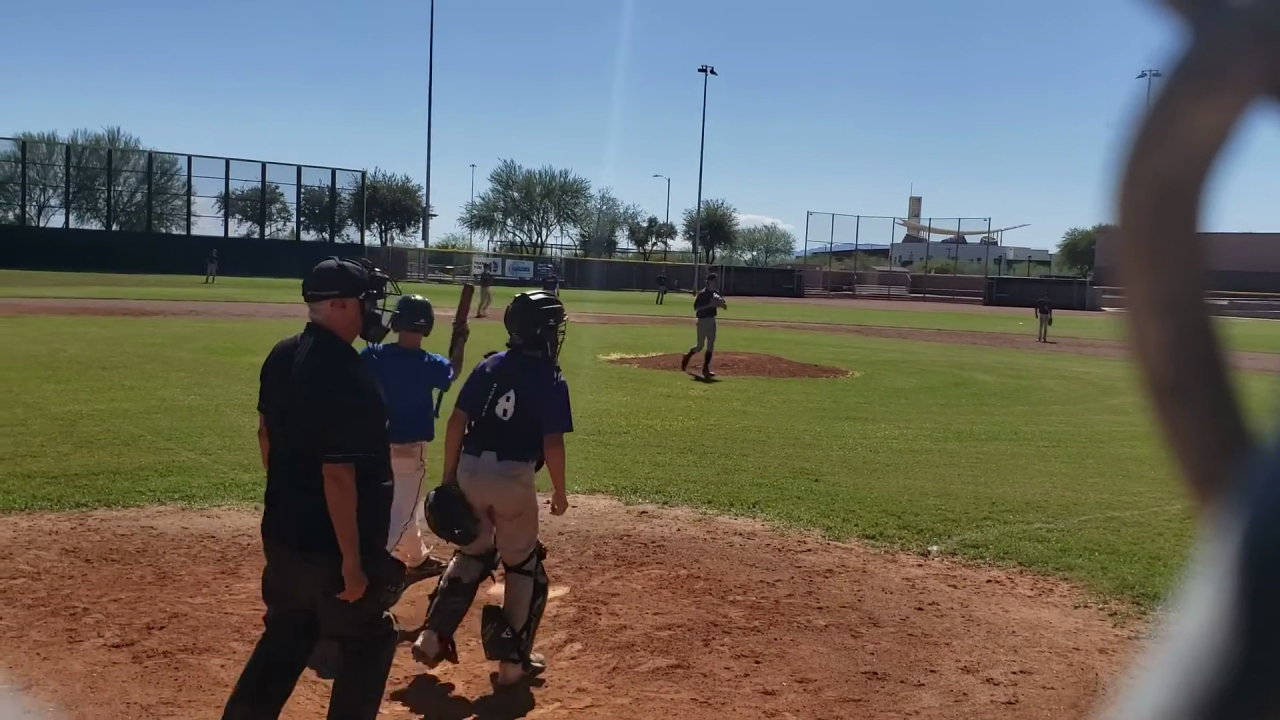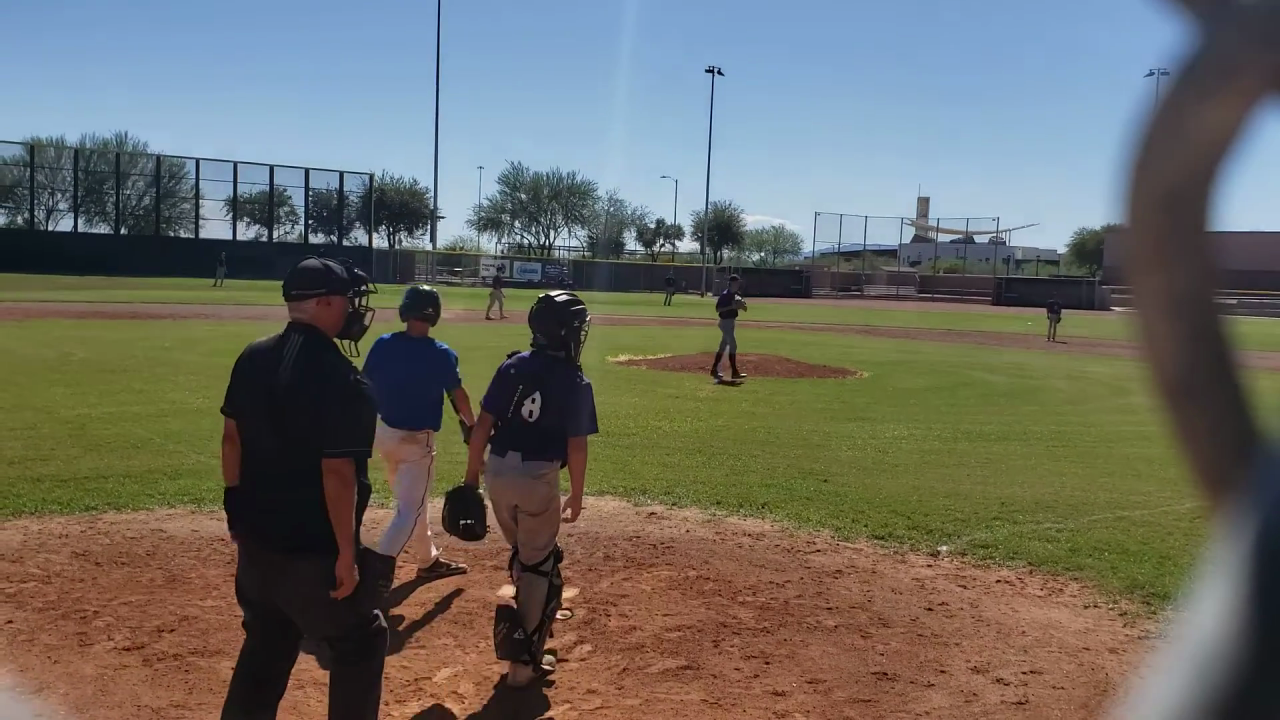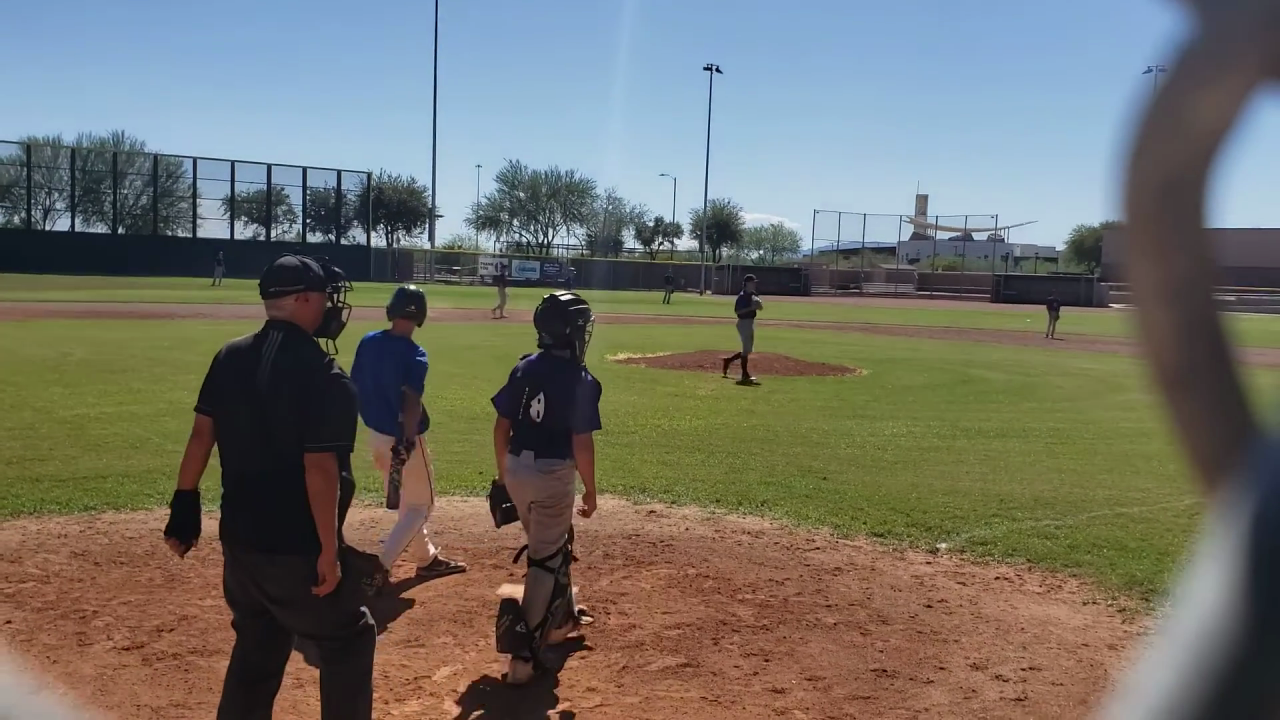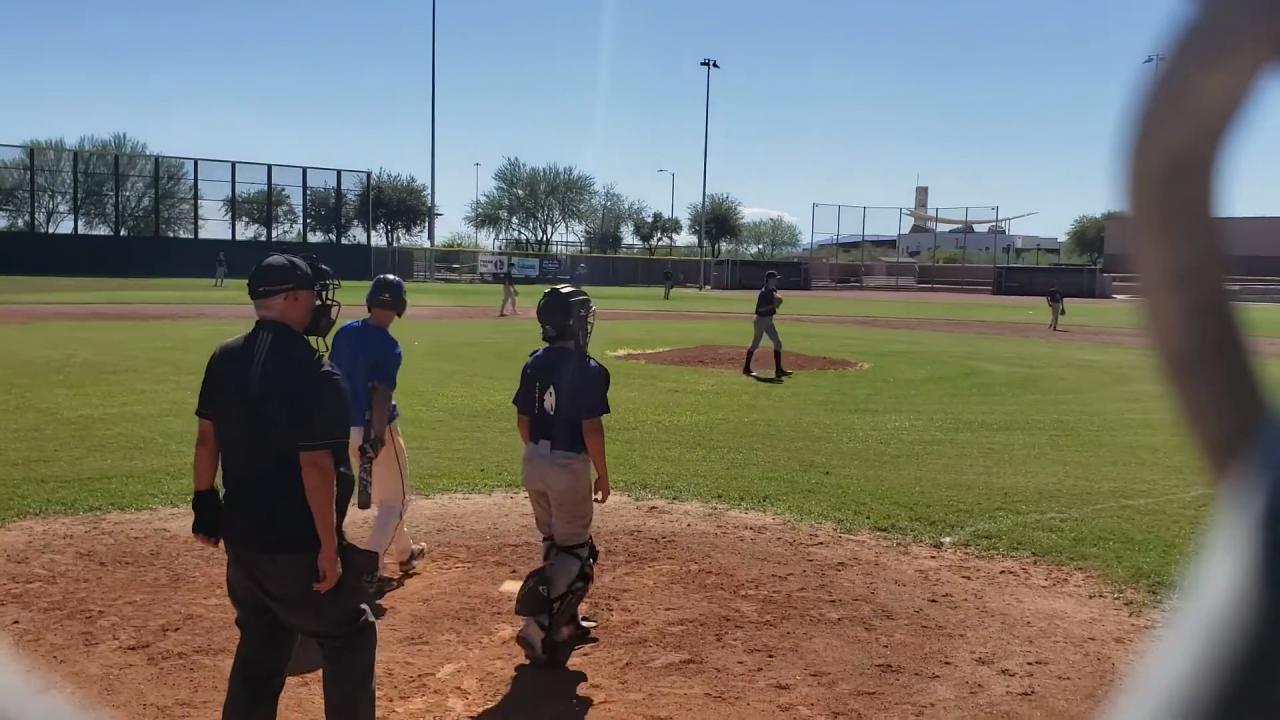
dt=0.3s
person 1, frame 1
left shoulder: (281, 357)
right shoulder: (348, 379)
right elbow: (338, 477)
right wrist: (352, 559)
left hip: (282, 534)
right hip: (328, 545)
left knee: (284, 639)
right knee: (368, 644)
person 1, frame 2
left shoulder: (252, 358)
right shoulder: (339, 379)
left elbow: (232, 438)
right elbow: (337, 473)
left wrist: (239, 501)
right wrist: (347, 554)
left hip: (257, 537)
right hip: (313, 546)
left knee: (266, 644)
right knee: (360, 643)
person 1, frame 3
left shoulder: (230, 358)
right shoulder: (321, 374)
left elbow: (201, 435)
right elbow: (320, 469)
left wrist: (184, 503)
right wrist: (328, 550)
left hip: (240, 536)
right hip: (297, 545)
left knee: (257, 644)
right knee: (347, 641)
person 1, frame 4
left shoulder: (225, 358)
right shoulder: (311, 372)
left elbow: (206, 439)
right elbow: (315, 467)
left wrist: (204, 504)
right wrist: (329, 547)
left hip: (244, 535)
right hip: (297, 542)
left knee: (260, 643)
right knee: (348, 639)
person 2, frame 1
left shoulder: (488, 367)
right shoulder: (550, 381)
left elbow: (456, 424)
right elbow: (552, 444)
left wrist: (448, 477)
right wrist: (559, 491)
left hip: (471, 470)
right hip: (513, 478)
left knee: (472, 556)
right knee: (523, 568)
left ankle: (434, 637)
right ankle: (513, 661)
person 2, frame 2
left shoulder: (512, 367)
right shoulder: (575, 382)
left elbow: (483, 424)
right elbow: (576, 447)
left wrist: (472, 474)
right wrist: (576, 495)
left hip: (498, 470)
right hip: (538, 477)
left knee: (522, 551)
right knee: (540, 565)
left ankle: (516, 637)
right ankle: (523, 659)
person 2, frame 3
left shoulder: (524, 369)
right shoulder: (580, 380)
left elbow: (501, 426)
right elbow: (581, 443)
left wrist: (504, 471)
right wrist: (590, 491)
left hip: (517, 468)
right hip: (552, 475)
left knee: (549, 548)
right knee: (546, 562)
left ankle: (559, 618)
right ankle: (521, 655)
person 2, frame 4
left shoulder: (533, 364)
right shoulder: (587, 370)
left elbow: (523, 422)
right elbow: (592, 429)
right wrist: (602, 475)
left hip: (534, 461)
right hip: (569, 465)
left knee: (554, 542)
right knee: (575, 550)
left ankle: (562, 621)
right ankle: (539, 621)
person 3, frame 1
left shoulder: (372, 355)
right shoulder: (431, 365)
right elbow: (451, 372)
right wrist: (459, 341)
right hip: (409, 451)
left knee: (404, 507)
right knee: (398, 519)
left ankle: (419, 559)
person 3, frame 2
left shoulder: (382, 345)
right shoulder: (440, 354)
right elbow: (457, 395)
right wrist: (470, 423)
left hip: (385, 434)
right hip: (417, 439)
left knee: (412, 501)
right knee: (409, 511)
left ankle: (428, 560)
person 3, frame 3
left shoulder: (368, 342)
right shoulder: (413, 355)
left elbow: (356, 387)
right elbow: (411, 400)
right wrist: (405, 439)
left hip: (378, 435)
right hip: (404, 437)
left knee: (409, 502)
right knee: (420, 507)
left ankle: (427, 559)
right ankle: (377, 569)
person 3, frame 4
left shoulder: (344, 332)
right shoulder: (387, 346)
right elbow: (381, 393)
right wrist: (377, 435)
left hip: (351, 430)
right hip: (376, 431)
left knee: (384, 496)
right knee: (394, 501)
left ankle: (403, 551)
right ankle: (369, 572)
